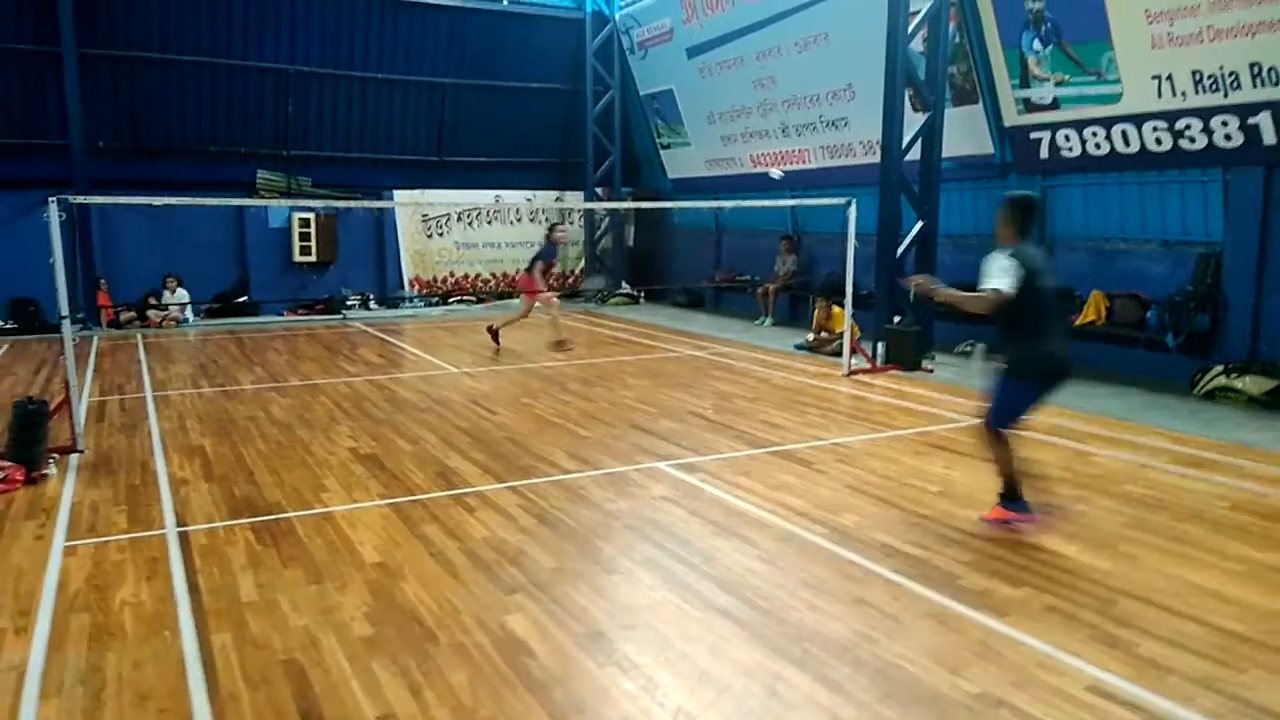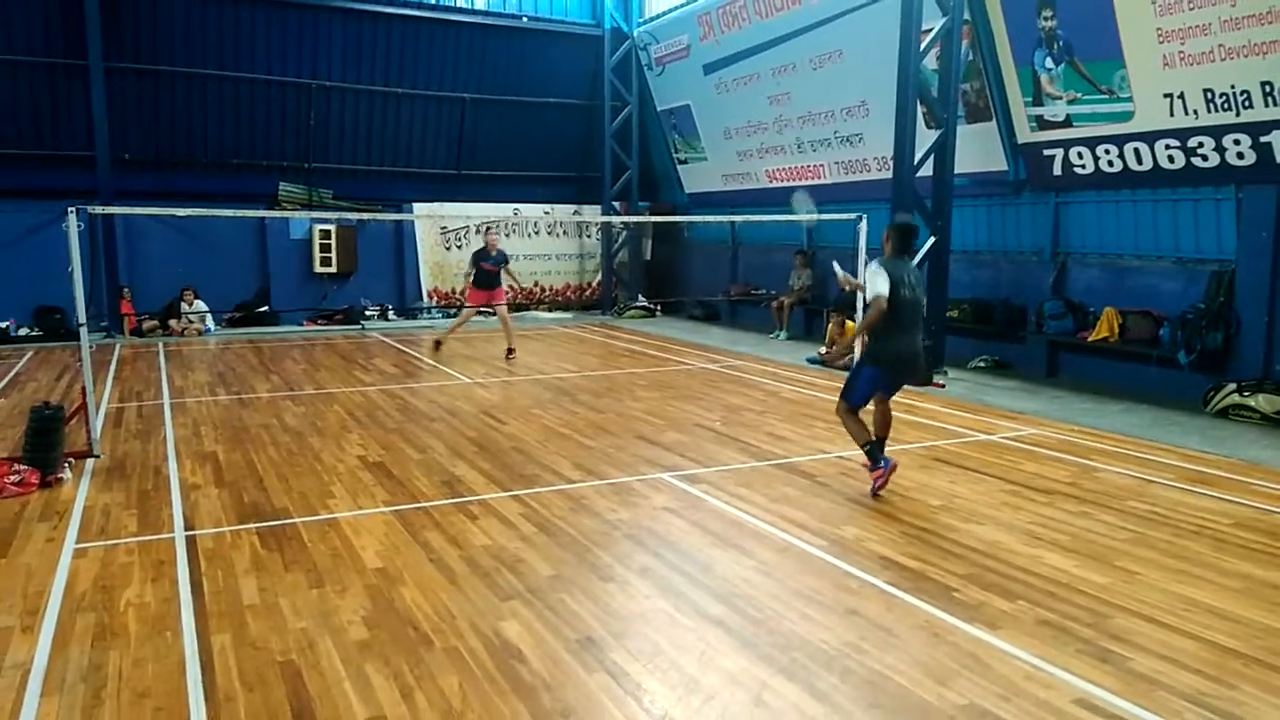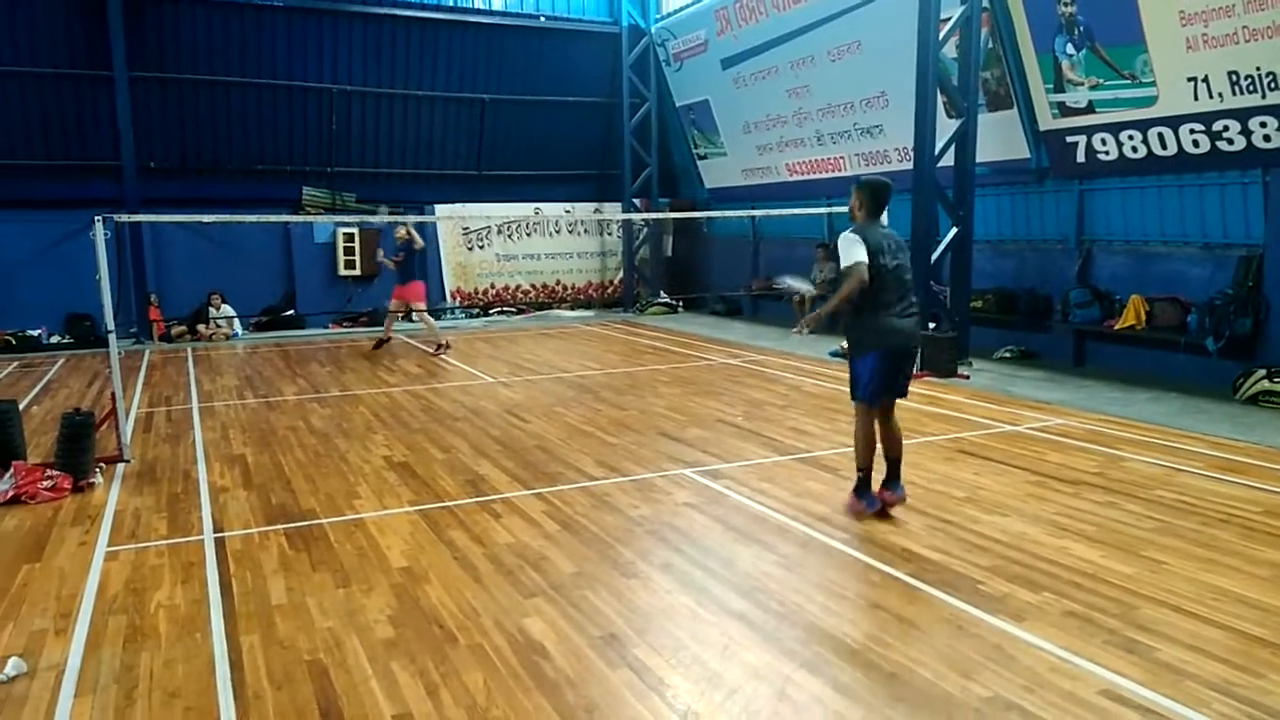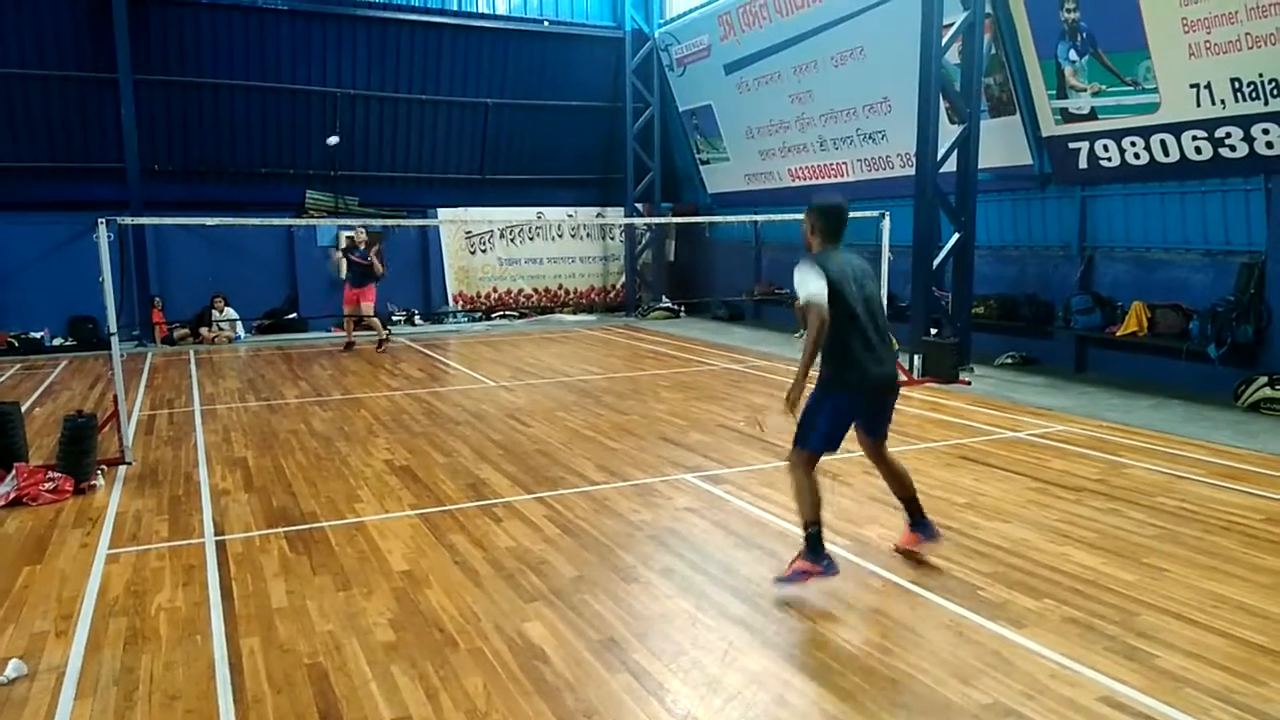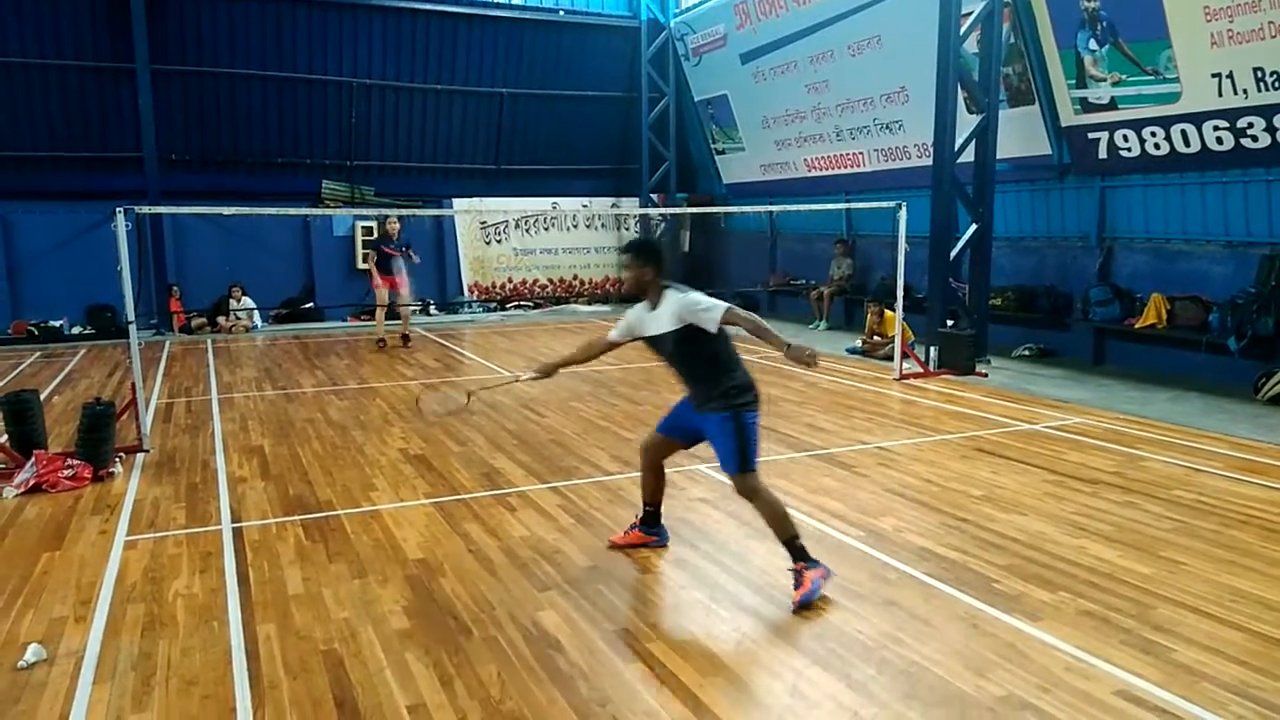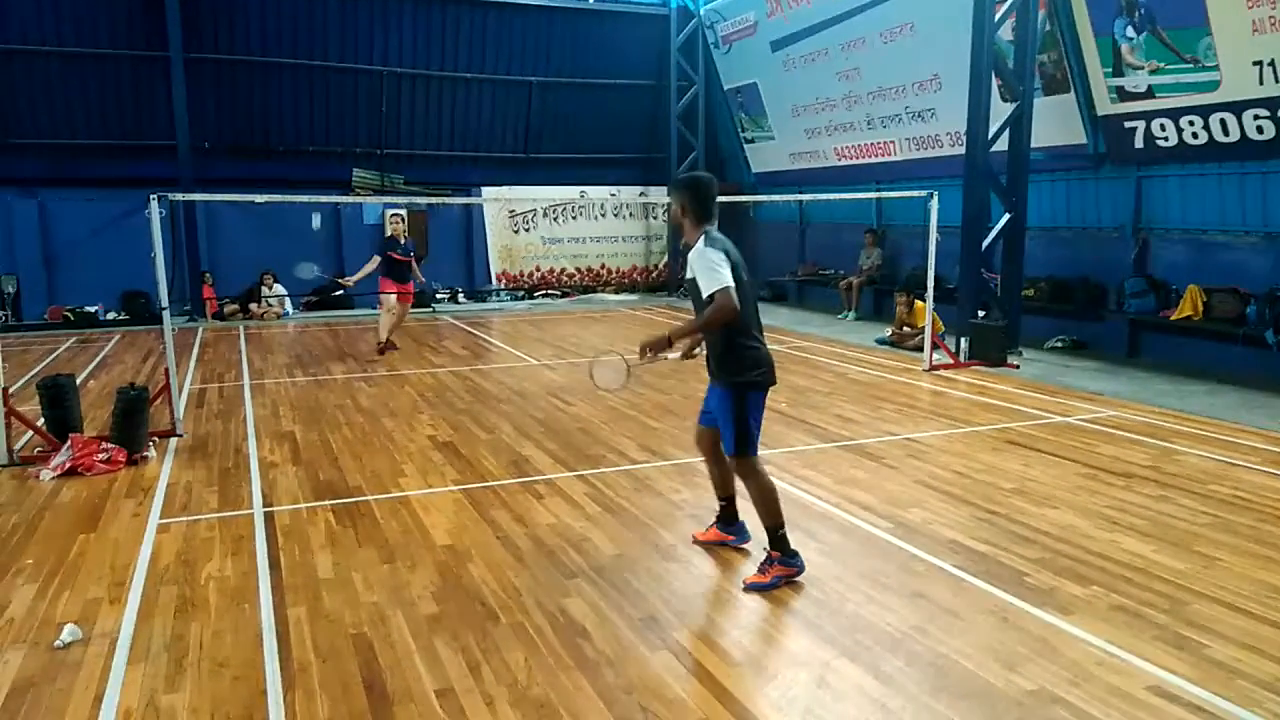
dt=0.7s
person 1, frame 1
left shoulder: (1002, 260)
right shoulder: (1035, 257)
left elbow: (986, 305)
left wrist: (937, 289)
left hip: (1028, 362)
right hip: (1052, 359)
left knee: (992, 430)
right knee: (996, 426)
left ankle: (1019, 503)
right ankle: (1011, 503)
person 1, frame 2
left shoulder: (878, 268)
right shoulder: (913, 274)
left elbow: (878, 308)
left wrist: (854, 335)
right wrist: (858, 287)
left hip: (883, 354)
right hip: (913, 356)
left knee: (846, 409)
right knee: (881, 397)
left ankle: (878, 462)
right ankle: (877, 456)
person 1, frame 3
left shoulder: (852, 237)
right shoulder: (897, 241)
left elbow: (859, 279)
left wrist: (821, 312)
left hip: (874, 338)
right hip: (906, 335)
left knee: (865, 412)
right knee: (886, 412)
left ankle: (863, 492)
right ankle: (892, 486)
person 1, frame 4
left shoulder: (809, 268)
right shoulder: (860, 265)
left elbow: (819, 317)
left wrist: (801, 376)
left hip: (843, 380)
right hip: (882, 376)
left knee: (801, 461)
right knee: (876, 452)
left ankle: (814, 554)
right ankle: (919, 525)
person 1, frame 5
left shoulder: (684, 302)
right shoulder: (639, 315)
left elbow: (742, 317)
right elbow: (602, 344)
left wrist: (787, 348)
right wrist: (553, 366)
left hip: (730, 401)
right hip: (699, 401)
left knee: (747, 484)
right knee: (650, 451)
left ankle: (807, 565)
right ankle: (650, 528)
person 1, frame 6
left shoulder: (704, 251)
right shoulder: (713, 245)
left elbow: (727, 307)
left wrist: (671, 337)
right wrist: (697, 337)
left hip: (741, 373)
right hip: (732, 368)
left knee: (744, 461)
right knee: (707, 441)
left ankle: (783, 556)
right ankle: (729, 524)
